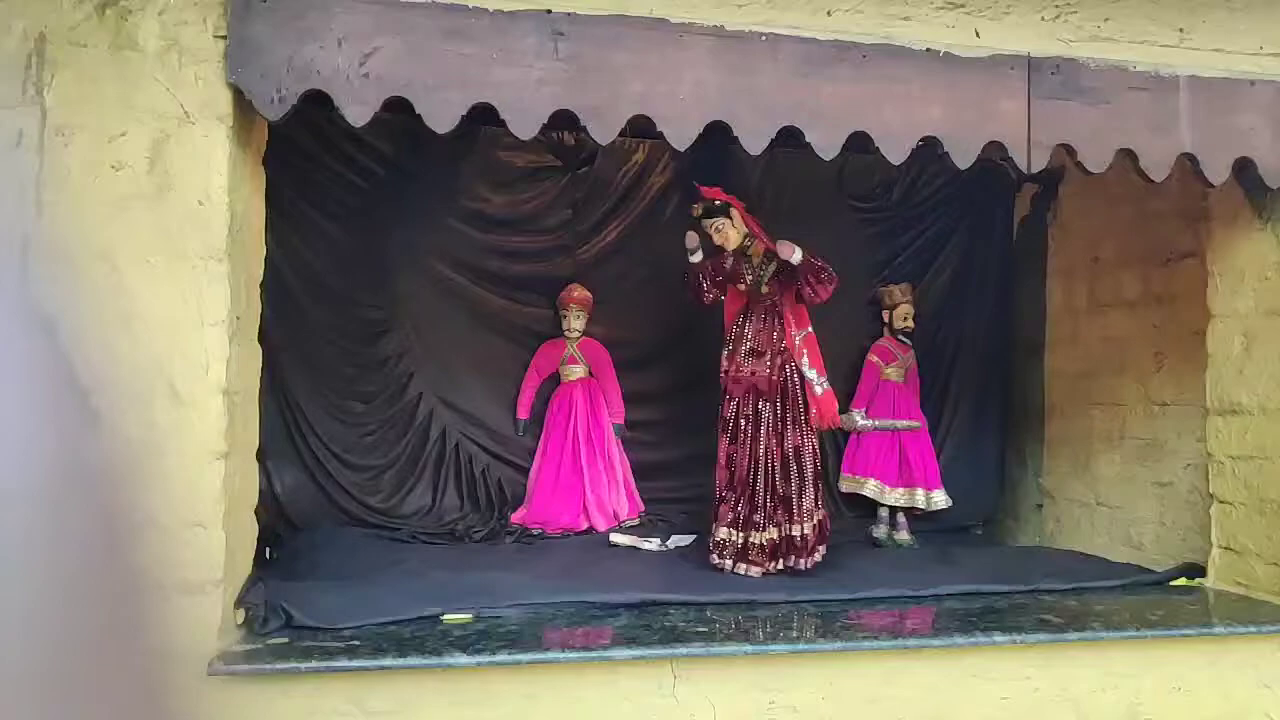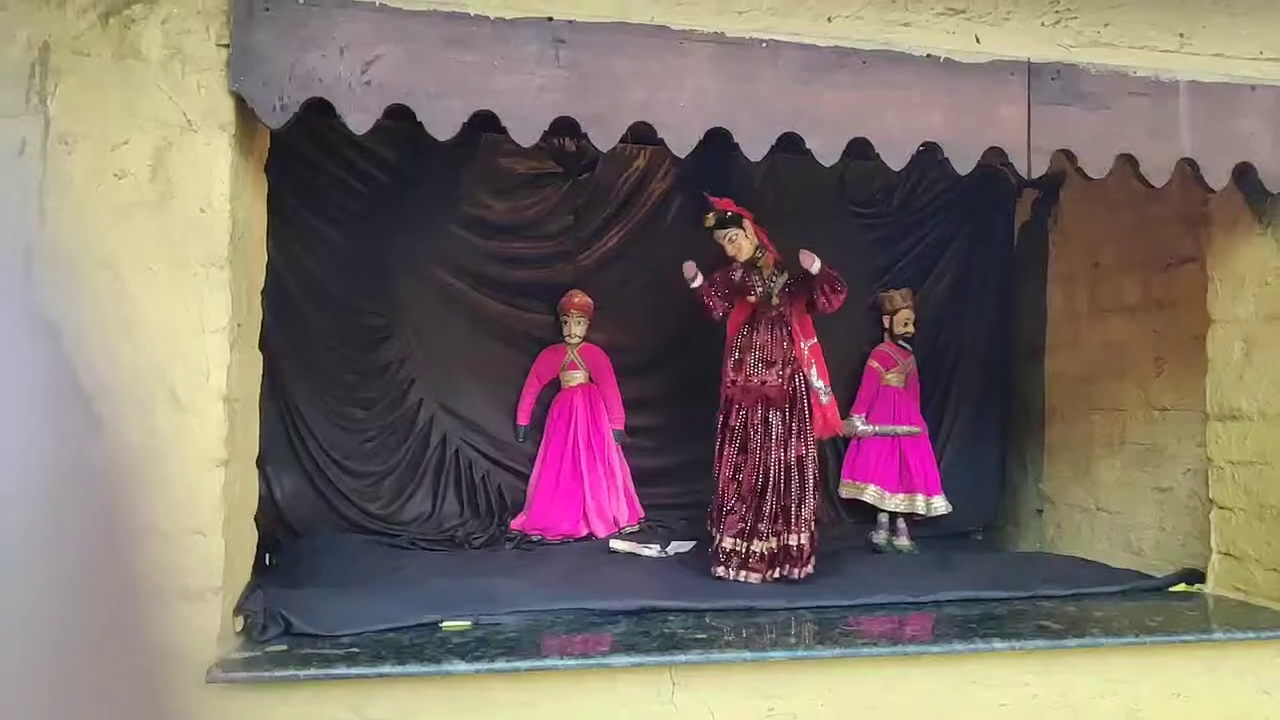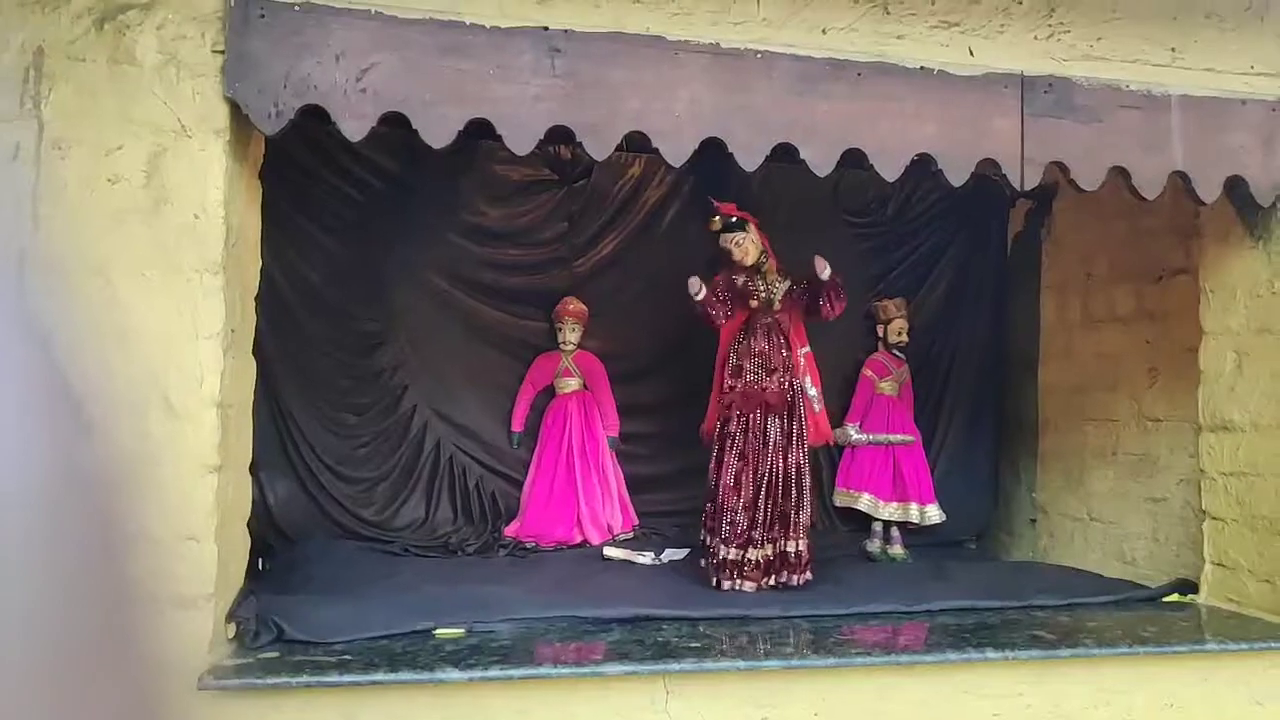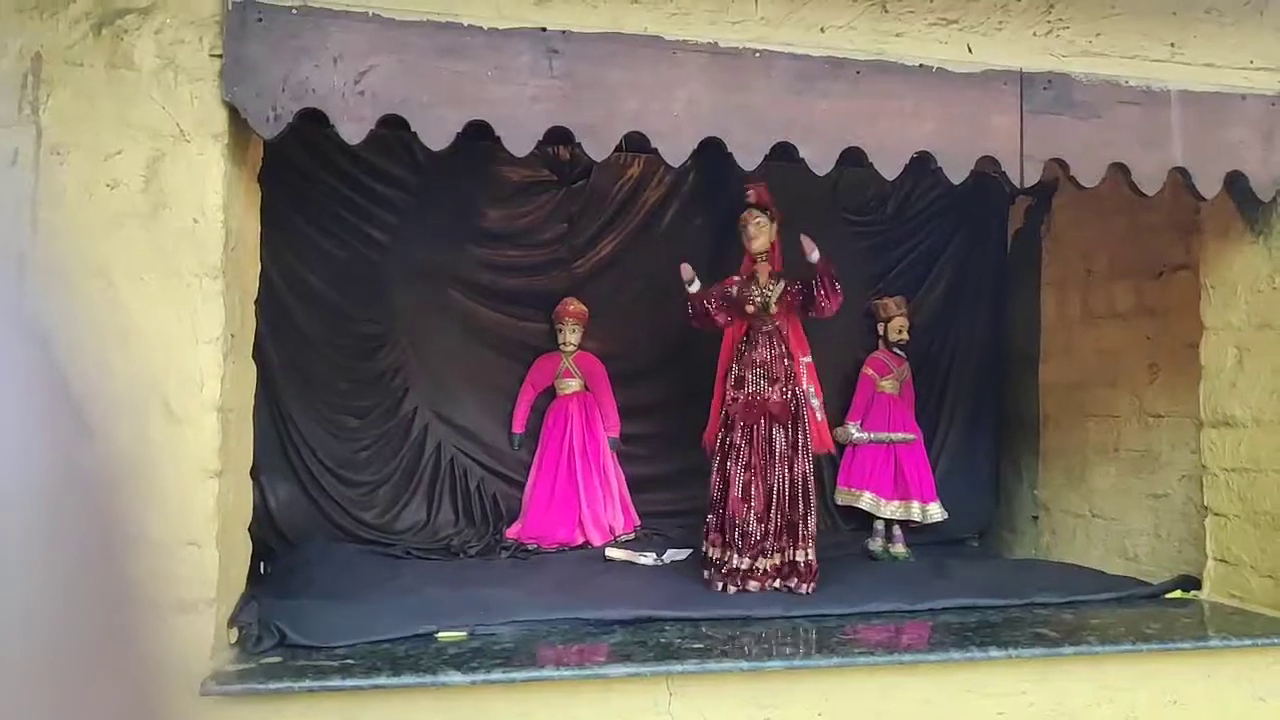
dt=0.3s
person 1, frame 1
left shoulder: (780, 259)
right shoulder: (728, 264)
left elbow: (822, 287)
right elbow: (706, 292)
left wrist: (798, 259)
right wrist: (695, 256)
left hip: (784, 365)
right hip: (746, 368)
left knee: (786, 450)
right knee: (743, 453)
left ankle: (787, 544)
right ankle: (744, 545)
person 1, frame 2
left shoulder: (790, 271)
right shoulder: (733, 276)
left elbow: (831, 299)
right elbow: (713, 305)
left wrist: (816, 269)
right wrist: (696, 282)
left hip: (788, 376)
right hip: (748, 379)
left knee: (787, 462)
right knee: (743, 463)
left ankle: (783, 553)
right ankle: (742, 552)
person 1, frame 3
left shoulder: (790, 282)
right shoulder: (732, 282)
left elbow: (829, 308)
right elbow: (718, 313)
left wrist: (826, 277)
right wrist: (700, 296)
left hip: (783, 384)
right hip: (744, 386)
left knee: (782, 468)
right knee: (739, 468)
left ankle: (779, 561)
right ankle: (737, 562)
person 1, frame 4
left shoulder: (789, 284)
right shoulder: (734, 287)
left elbow: (827, 304)
right elbow: (712, 317)
left wrist: (815, 260)
right wrist: (693, 287)
left hip: (784, 391)
right hip: (745, 393)
left knee: (786, 476)
right knee: (740, 476)
left ankle: (784, 563)
right ankle: (741, 563)
person 2, frame 1
left shoulder: (908, 351)
right shoulder: (879, 349)
left elbow: (913, 386)
right elbow: (867, 383)
left wrist: (916, 415)
right wrist: (856, 412)
left hip: (907, 417)
right hip: (883, 418)
left knee: (903, 468)
right knee: (885, 468)
left ankle: (899, 523)
right ankle: (884, 522)
person 2, frame 2
left shoulder: (908, 356)
right shoulder: (880, 355)
left elbow: (914, 391)
right elbow: (867, 389)
left wrist: (915, 420)
right wrist: (856, 418)
left hip: (906, 423)
right hip: (883, 424)
left knee: (904, 475)
right knee: (885, 474)
left ankle: (899, 529)
right ankle: (884, 528)
person 2, frame 3
left shoulder: (903, 365)
right shoulder: (874, 363)
left elbow: (908, 400)
right elbow: (861, 397)
left wrist: (909, 429)
right wrist: (850, 426)
left hip: (901, 431)
right hip: (877, 432)
left knee: (898, 482)
right knee: (880, 482)
left ankle: (893, 537)
right ankle: (878, 536)
person 2, frame 4
left shoulder: (903, 363)
right shoulder: (874, 362)
left elbow: (909, 398)
right elbow: (861, 396)
left wrist: (910, 427)
right wrist: (851, 425)
left hip: (901, 430)
right hip: (878, 431)
left knee: (899, 482)
right knee: (881, 481)
left ankle: (894, 536)
right ankle: (880, 536)
person 3, frame 1
left shoulder: (594, 348)
right shoulder: (550, 349)
left elbow: (610, 382)
right elbow: (531, 379)
left wrist: (617, 418)
right wrist: (522, 414)
left hip: (591, 408)
right hip: (563, 407)
left knee: (593, 461)
right knee: (559, 462)
left ankle: (600, 512)
right ankle: (560, 514)
person 3, frame 2
left shoulder: (595, 354)
right shoulder: (551, 355)
left elbow: (610, 389)
right elbow: (532, 386)
left wrist: (617, 424)
right wrist: (522, 420)
left hip: (592, 413)
right hip: (563, 413)
left knee: (594, 468)
right knee: (560, 470)
left ankle: (600, 519)
right ankle: (560, 522)
person 3, frame 3
left shoulder: (590, 361)
right shoulder: (545, 361)
left elbow: (605, 395)
right elbow: (526, 392)
left wrist: (612, 431)
right wrist: (516, 427)
left hip: (586, 420)
right hip: (558, 420)
left knee: (587, 474)
right knee: (554, 475)
left ankle: (593, 525)
right ankle: (554, 527)
person 3, frame 4
left shoulder: (590, 362)
right shoulder: (546, 362)
left elbow: (605, 396)
right elbow: (527, 394)
left wrist: (612, 432)
right wrist: (517, 428)
left hip: (586, 421)
right hip: (559, 421)
left knee: (589, 476)
right knee: (555, 477)
left ankle: (595, 527)
right ankle: (553, 530)
